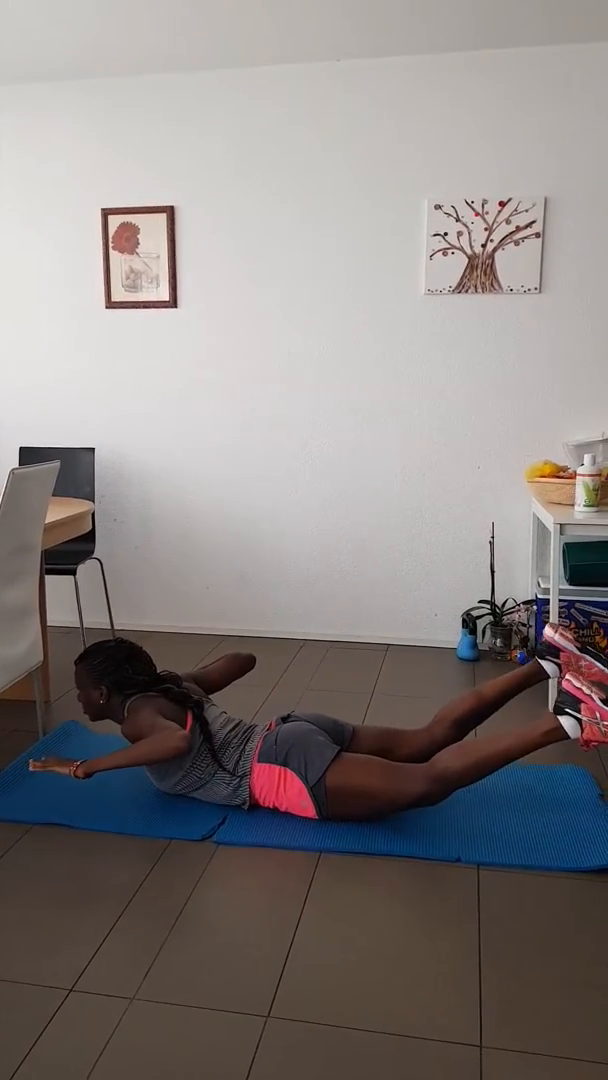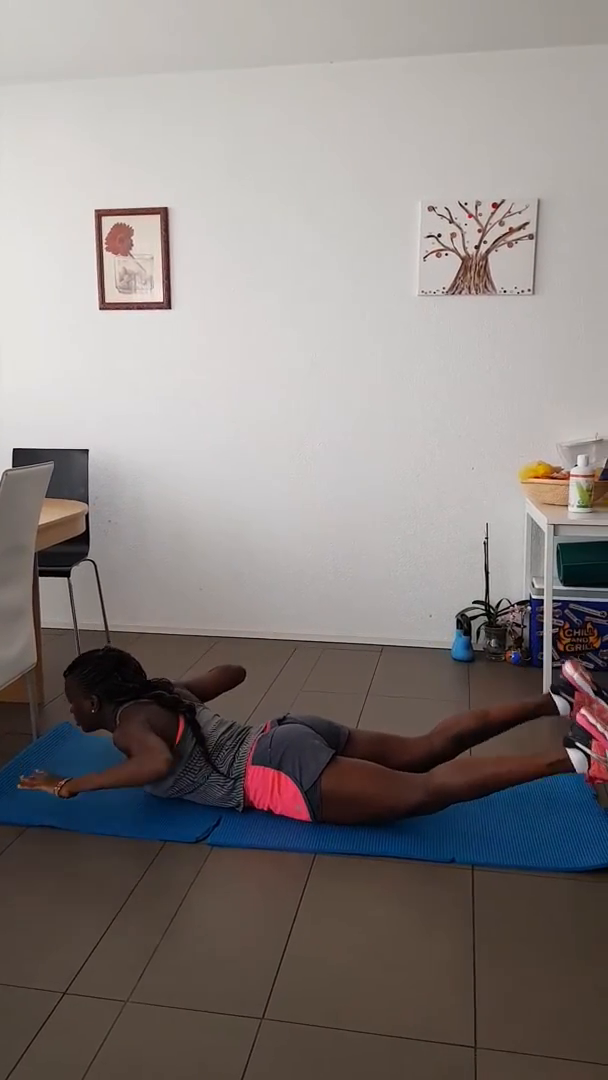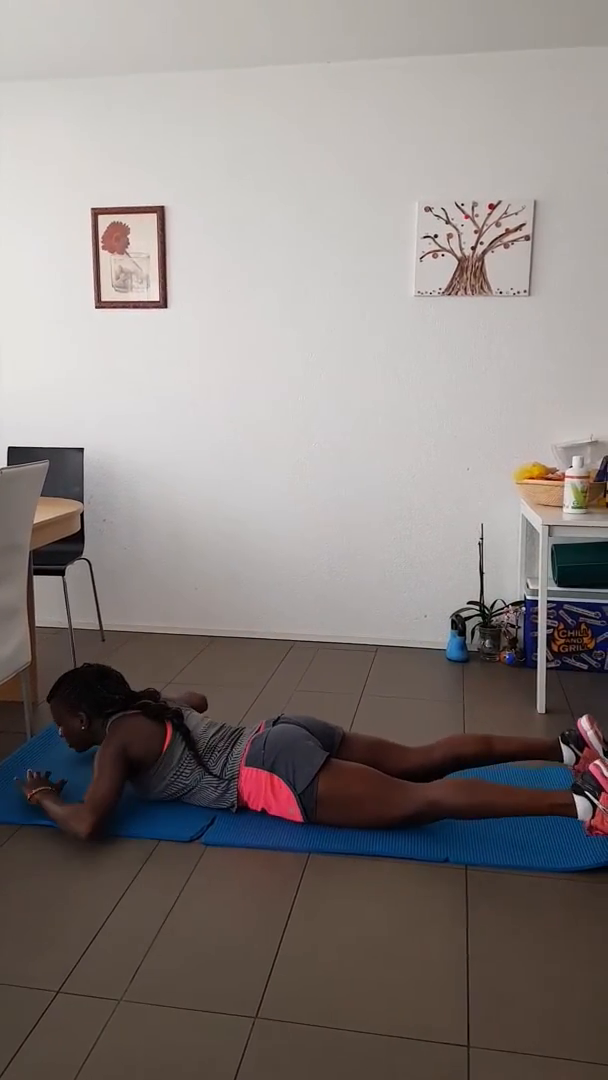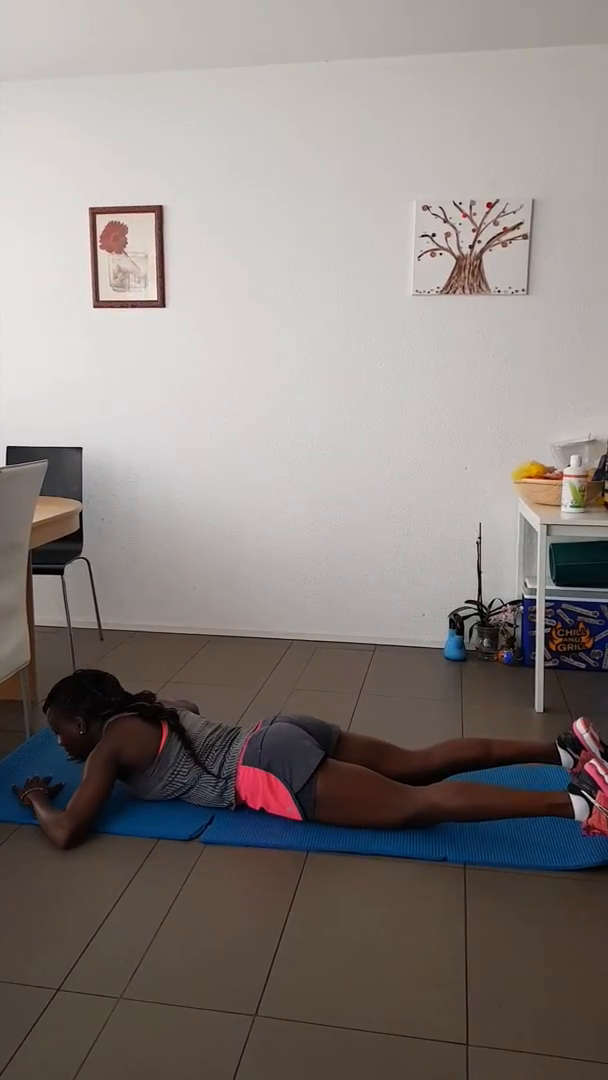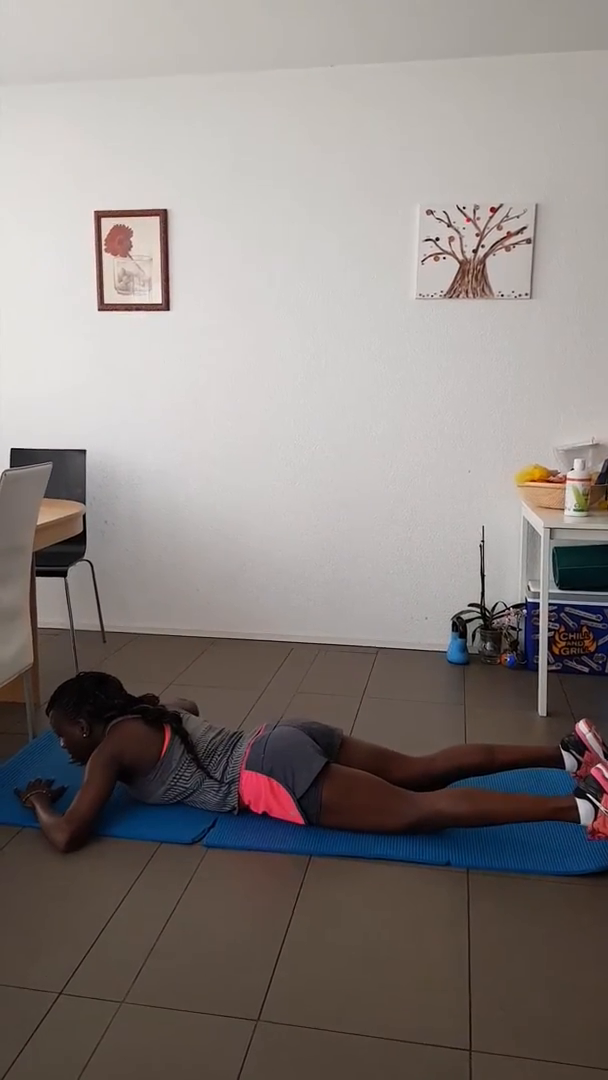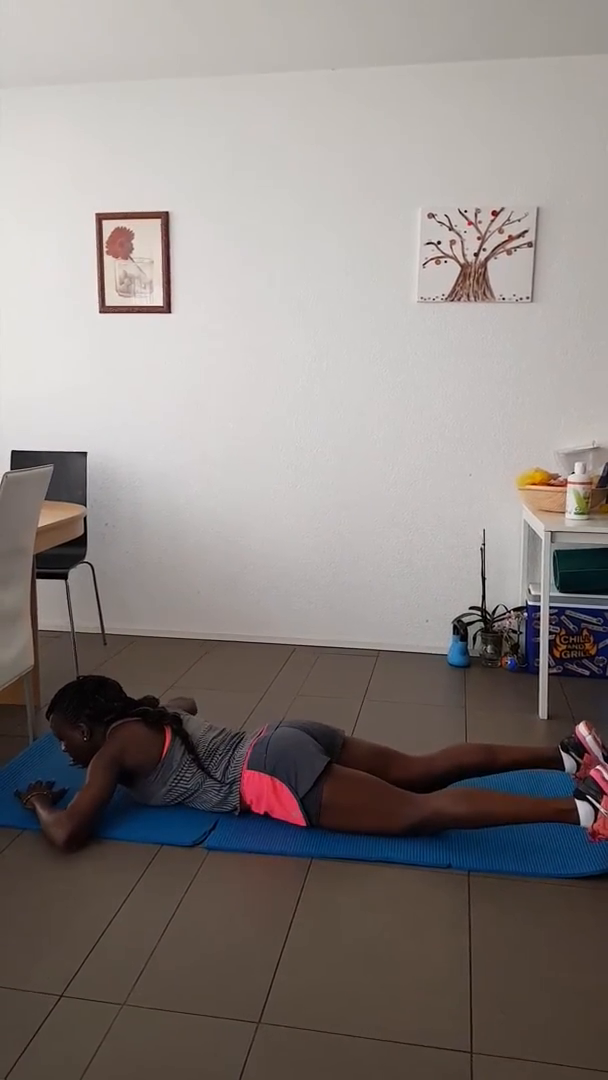
dt=0.4s
person 1, frame 1
left shoulder: (136, 715)
right shoulder: (175, 687)
left elbow: (176, 742)
right elbow: (243, 658)
left wrist: (87, 766)
left hip: (288, 773)
right hip: (297, 736)
left knee: (430, 779)
right knee: (430, 739)
right ankle: (545, 663)
person 1, frame 2
left shoulder: (128, 724)
right shoulder: (165, 693)
left elbow: (160, 762)
right elbow: (233, 671)
left wrist: (70, 785)
left hip: (283, 775)
right hip: (292, 739)
left knee: (426, 790)
right knee: (427, 749)
right ankle: (557, 698)
person 1, frame 3
left shoulder: (114, 742)
right shoulder: (152, 706)
left elbow: (87, 824)
left wrist: (45, 798)
left hip: (276, 775)
right hip: (287, 738)
left knee: (422, 800)
right knee: (422, 761)
person 1, frame 4
left shoulder: (109, 746)
right shoulder: (147, 709)
left elbow: (66, 832)
left wrist: (37, 799)
left hip: (272, 772)
right hip: (285, 738)
left knee: (419, 803)
right knee: (419, 765)
person 1, frame 5
left shoulder: (111, 748)
right shoulder: (150, 712)
left elbow: (67, 836)
left wrist: (39, 803)
left hip: (274, 777)
right hip: (289, 742)
left knee: (422, 810)
right knee: (422, 772)
person 1, frame 6
left shoulder: (113, 750)
right shoulder: (152, 714)
left elbow: (66, 832)
left wrist: (41, 804)
left hip: (278, 777)
right hip: (290, 742)
left knee: (423, 811)
right knee: (422, 771)
